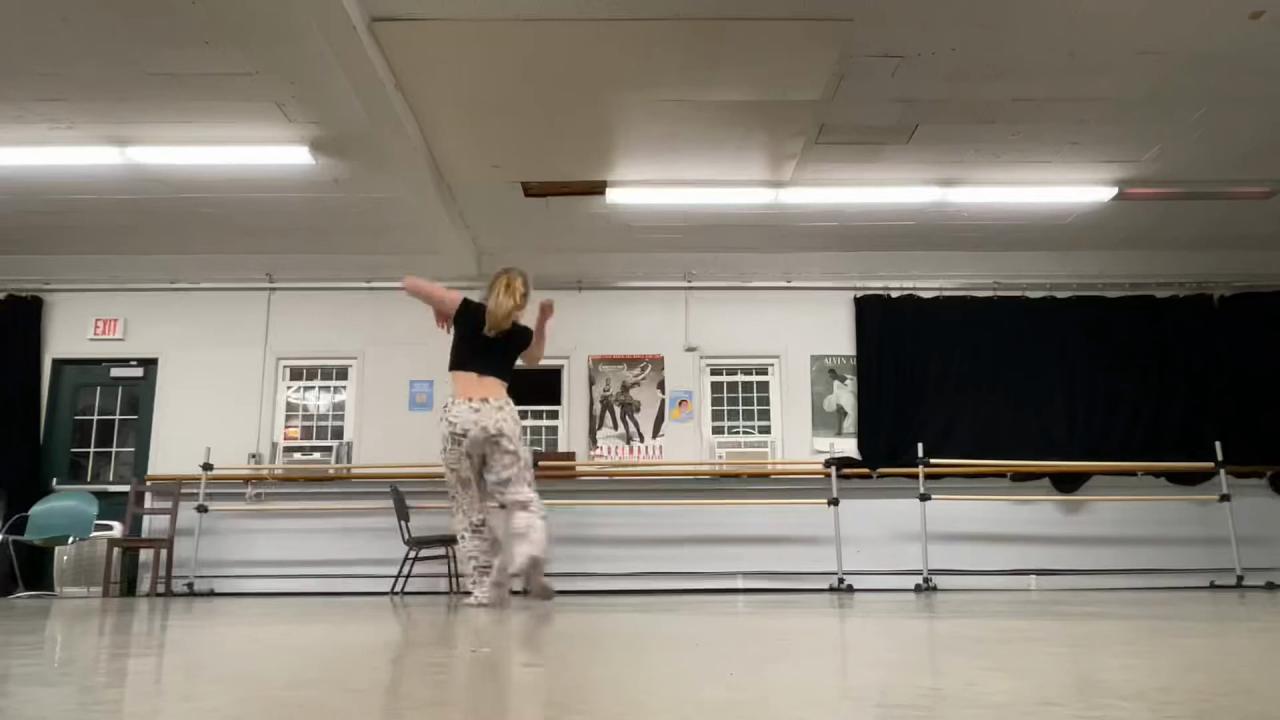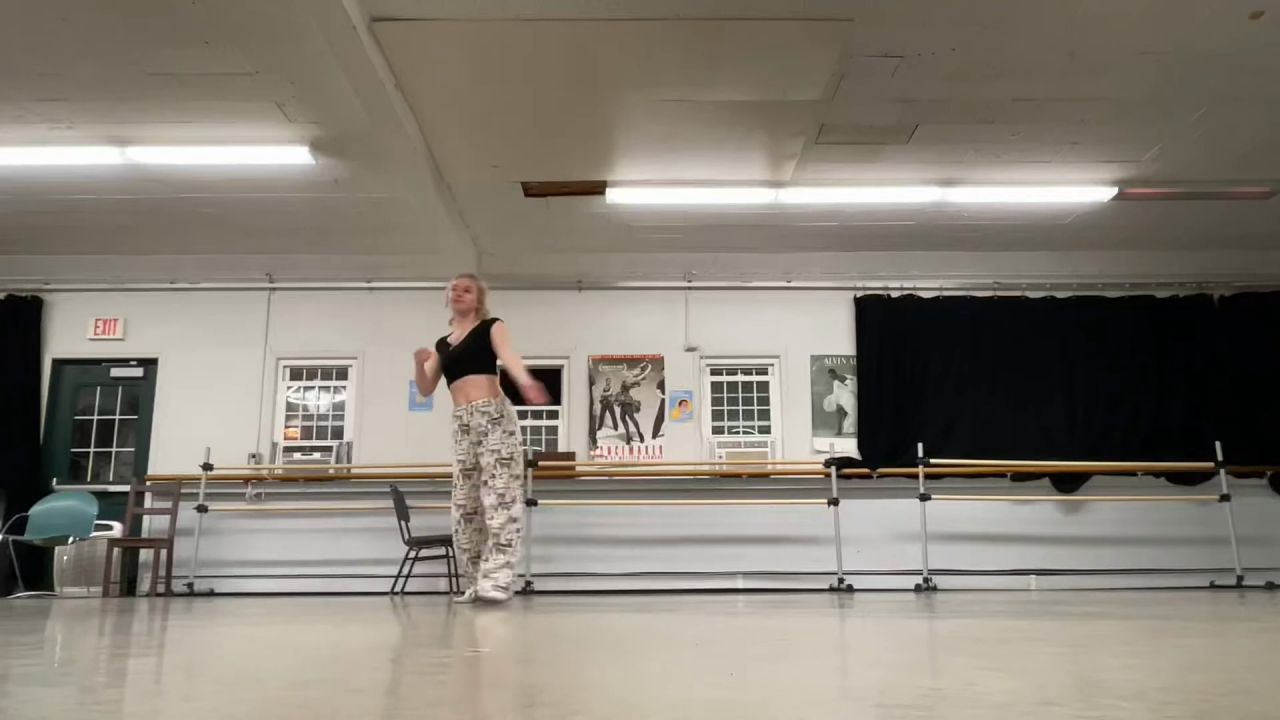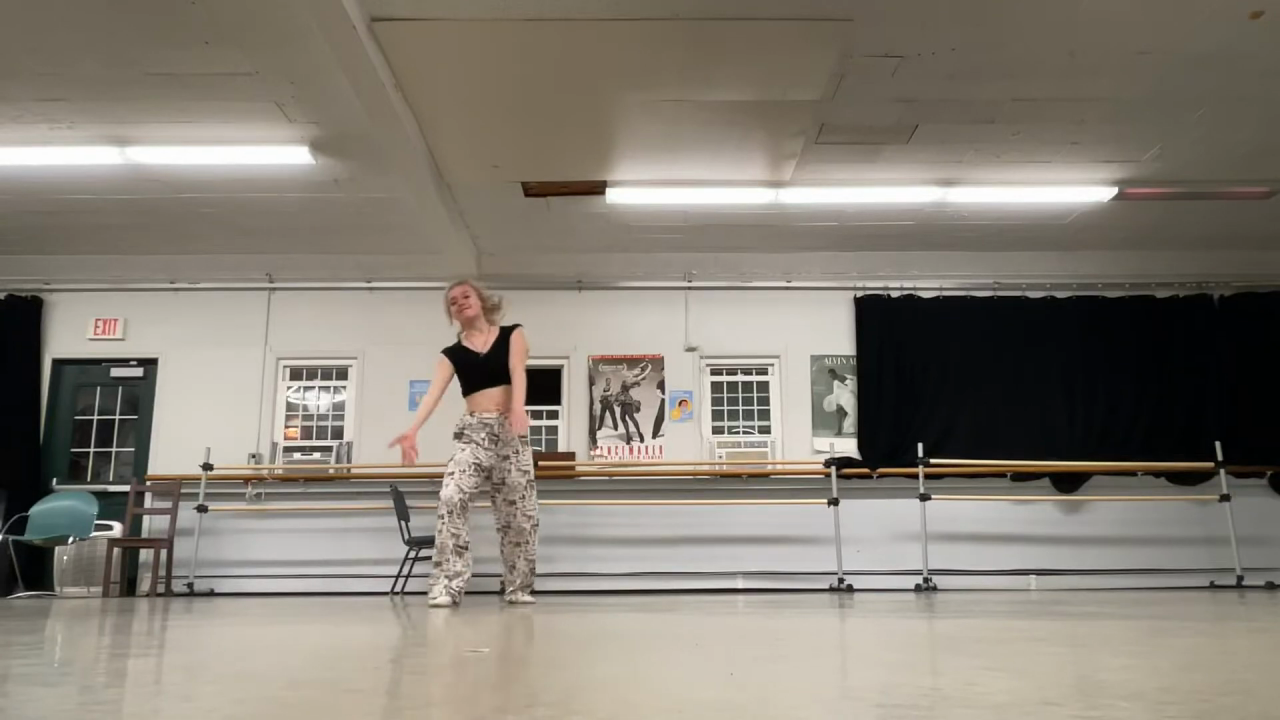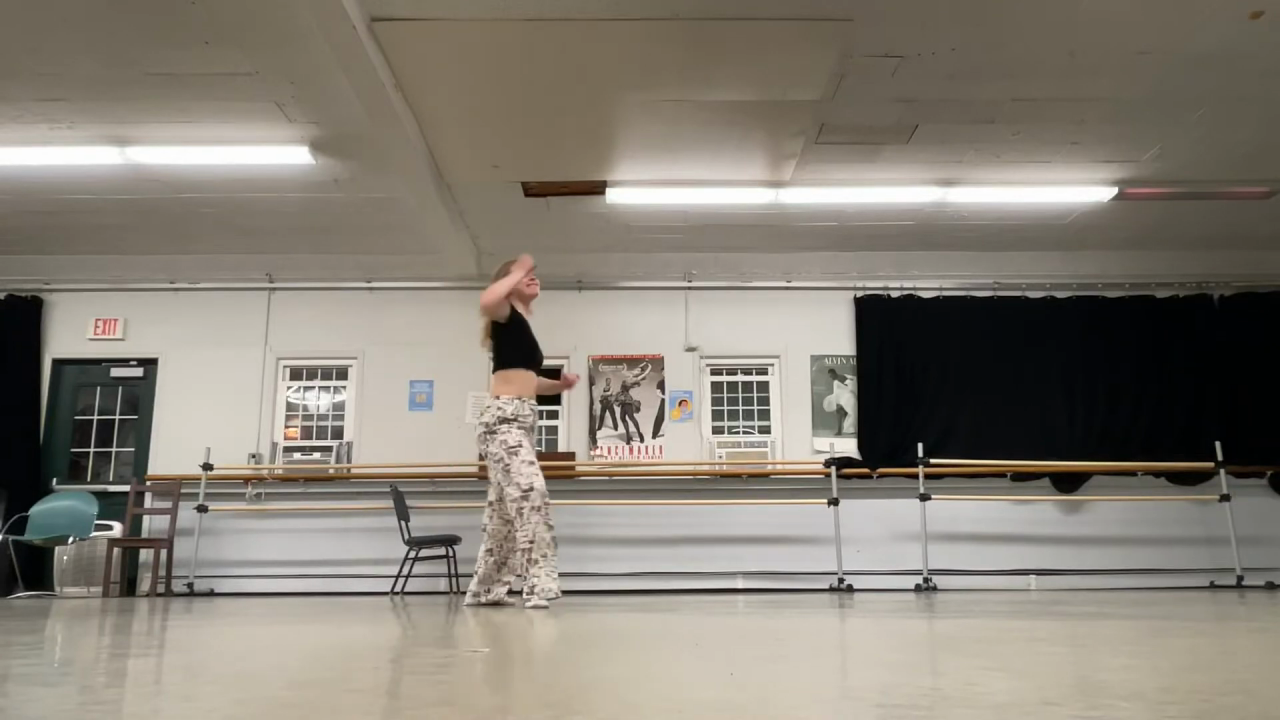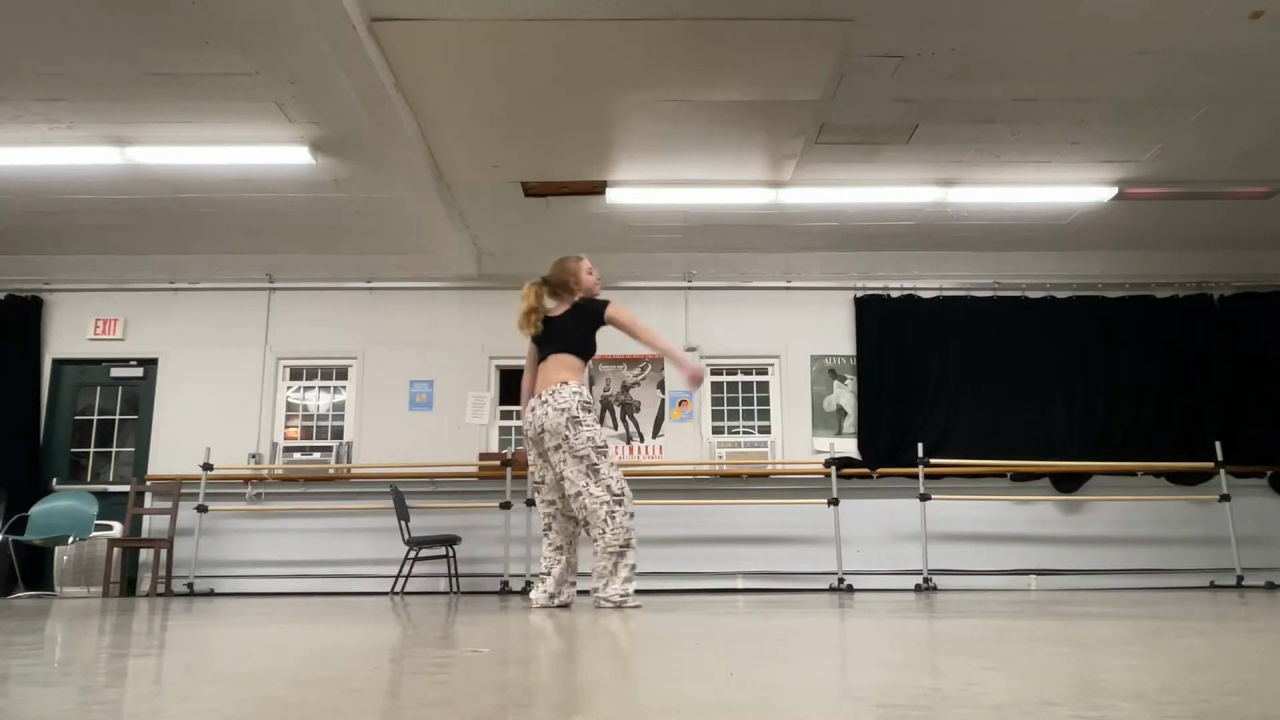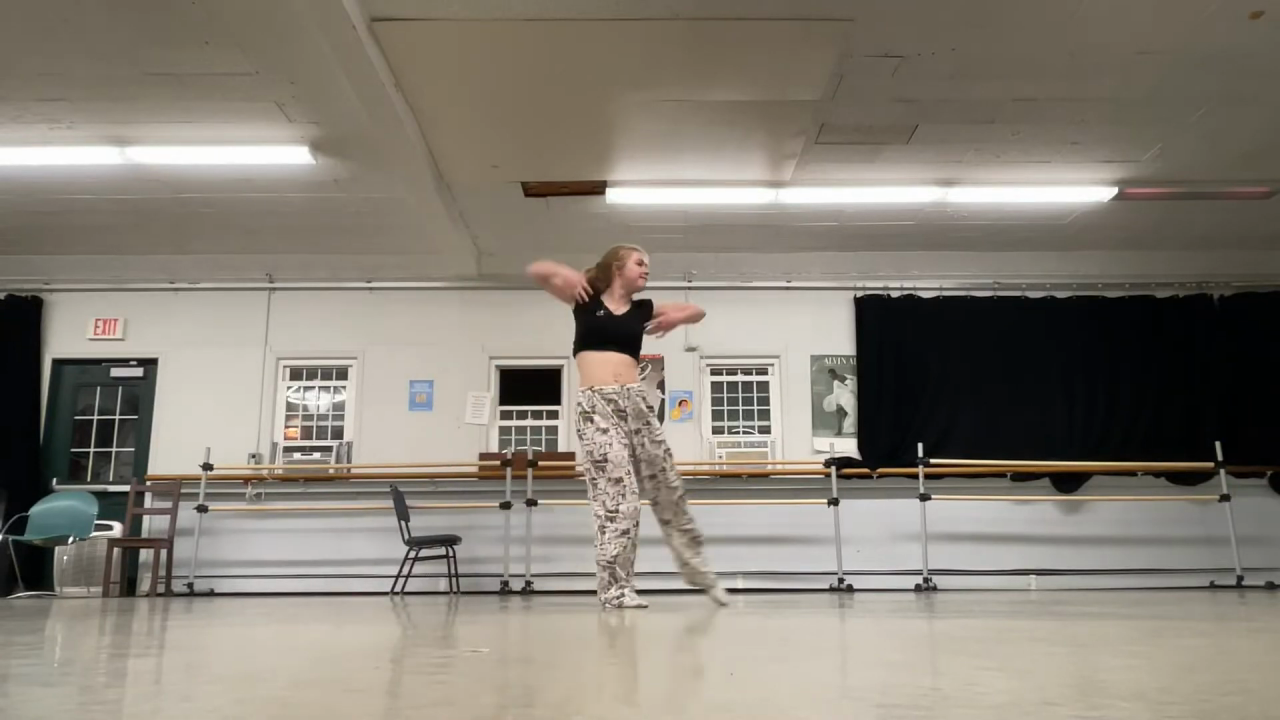
dt=0.7s
person 1, frame 1
left shoulder: (468, 311)
right shoulder: (522, 332)
left elbow: (411, 284)
right elbow: (535, 356)
left wrist: (439, 309)
right wrist: (543, 323)
left hip: (458, 415)
right hip: (500, 414)
left knee: (470, 507)
right knee: (520, 497)
left ankle: (483, 587)
right ankle: (527, 559)
person 1, frame 2
left shoulder: (492, 328)
right shoulder: (443, 345)
left elbow: (510, 357)
right elbow: (426, 390)
left wrist: (525, 381)
right wrist: (420, 363)
left hip: (496, 418)
right hip: (462, 426)
left knee: (500, 500)
right knee: (465, 509)
left ankle: (497, 581)
right ankle: (479, 584)
person 1, frame 3
left shoulder: (513, 334)
right shoulder: (452, 354)
left elbow: (518, 375)
right elbow: (434, 393)
left wrist: (519, 411)
right wrist: (413, 430)
left hip: (512, 435)
right hip: (473, 434)
left knee: (521, 515)
right knee: (452, 500)
left ankle: (518, 587)
right ankle: (446, 587)
person 1, frame 4
left shoulder: (523, 328)
right shoulder: (505, 311)
right elbow: (486, 301)
left wrist: (561, 384)
right wrist: (515, 273)
left hip: (519, 420)
right hip: (504, 417)
left knee: (506, 510)
right knee: (530, 495)
left ankle: (485, 590)
right ankle: (539, 587)
person 1, frame 5
left shoulder: (542, 322)
right shoulder: (589, 307)
left elbow: (528, 380)
right elbow: (643, 334)
left wrist: (534, 416)
right wrist: (685, 362)
left hip: (538, 412)
right hip: (568, 406)
left knee: (557, 509)
right knee: (608, 497)
left ankle: (550, 588)
right ankle: (612, 587)
person 1, frame 6
left shoulder: (644, 307)
right shoulder: (584, 297)
left elbow: (697, 311)
right elbow: (536, 271)
left wrist: (677, 317)
right wrist: (564, 272)
left hip: (637, 403)
right hip: (595, 407)
left knee: (669, 494)
right knee: (616, 500)
left ankle: (698, 573)
right ankle: (615, 588)
